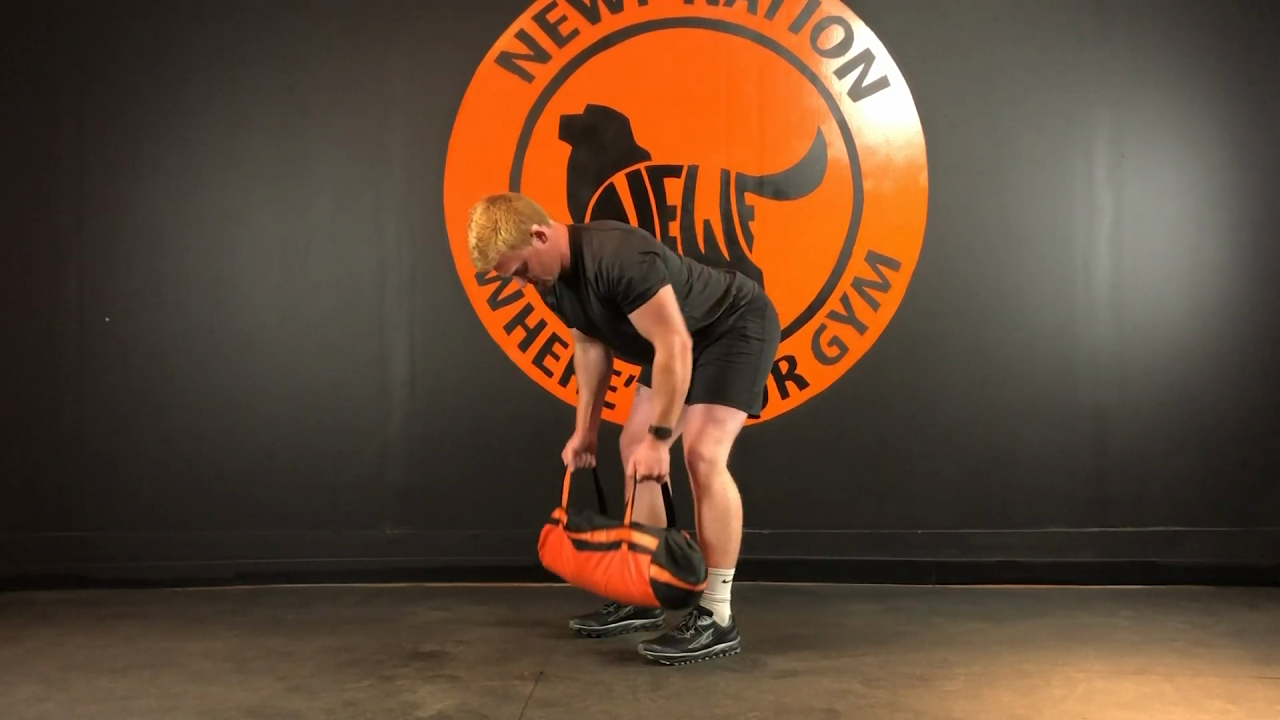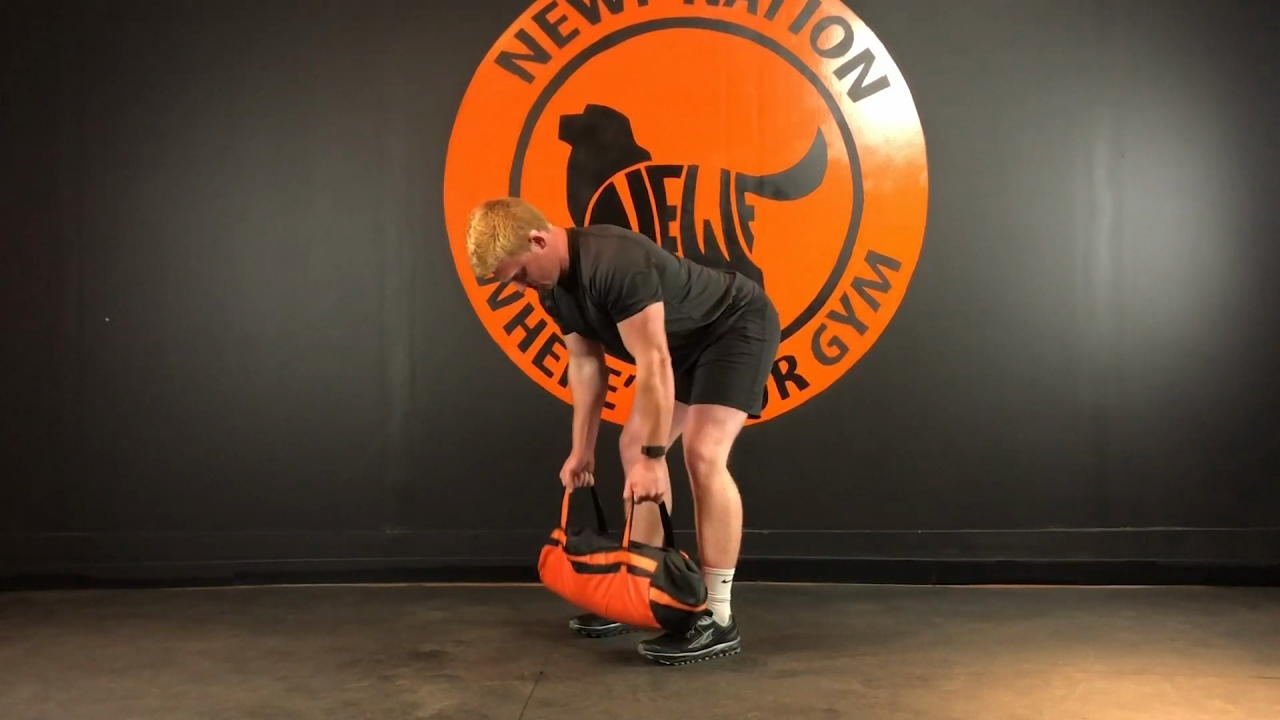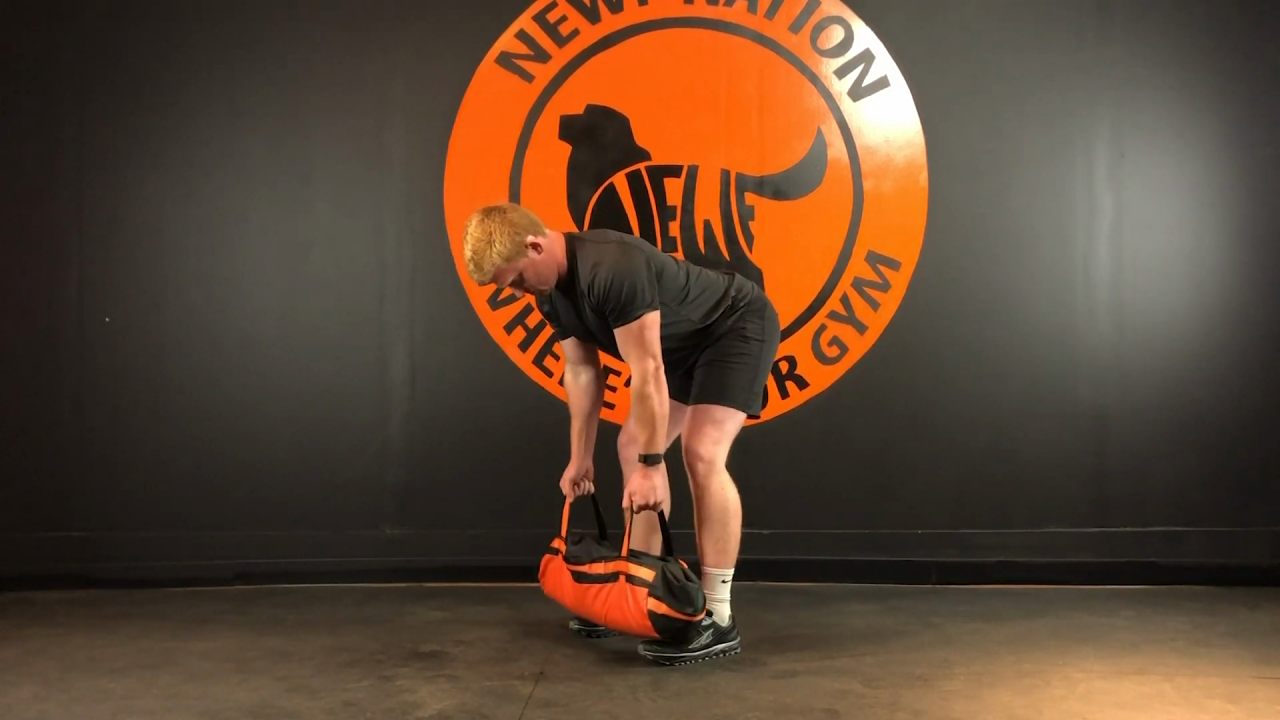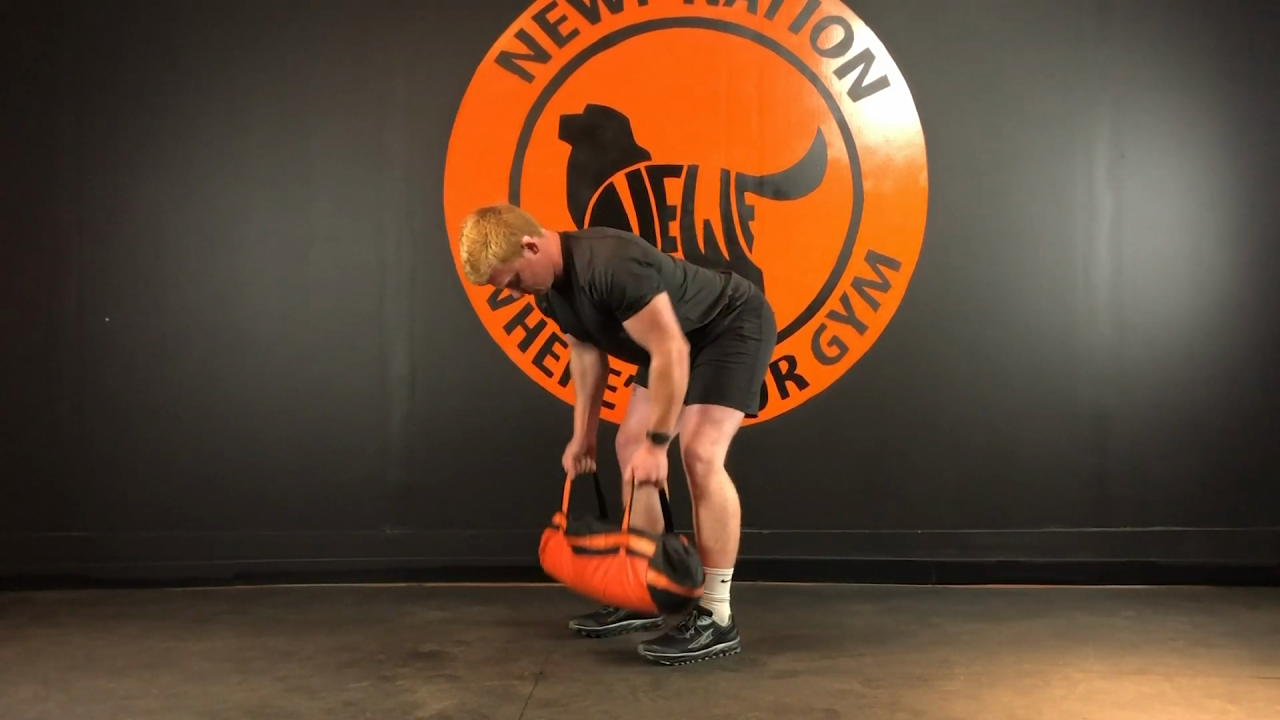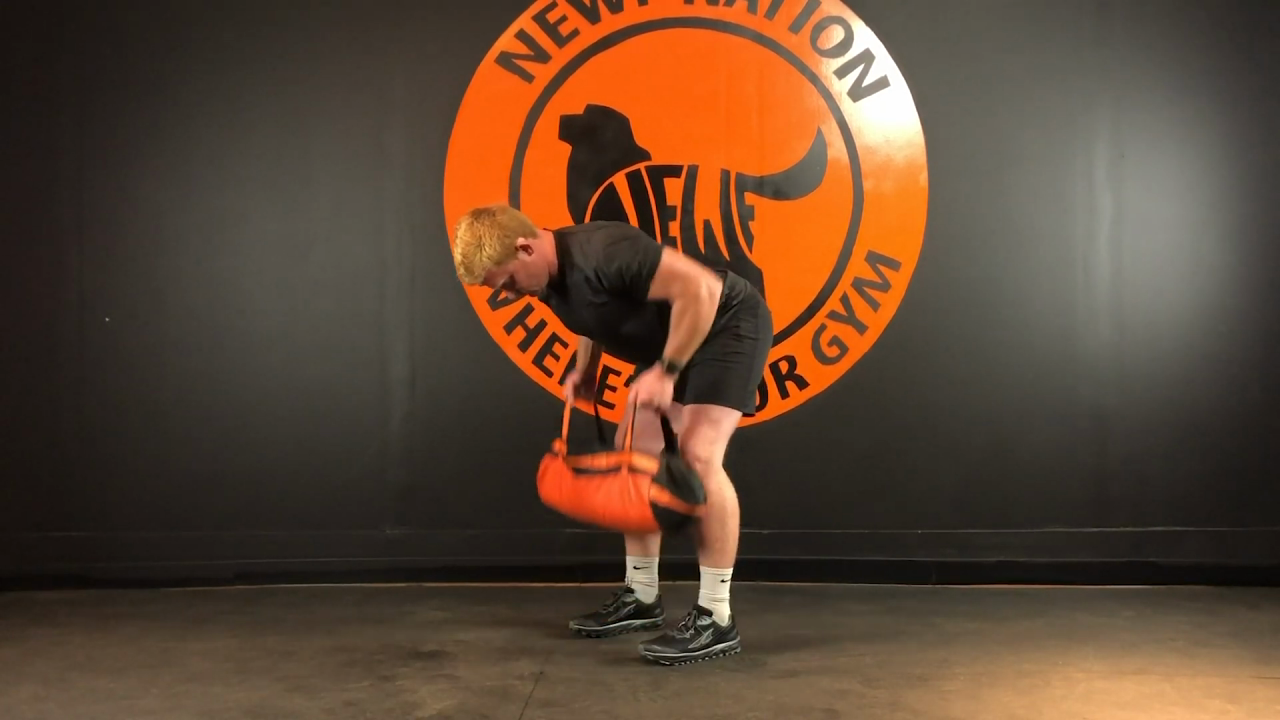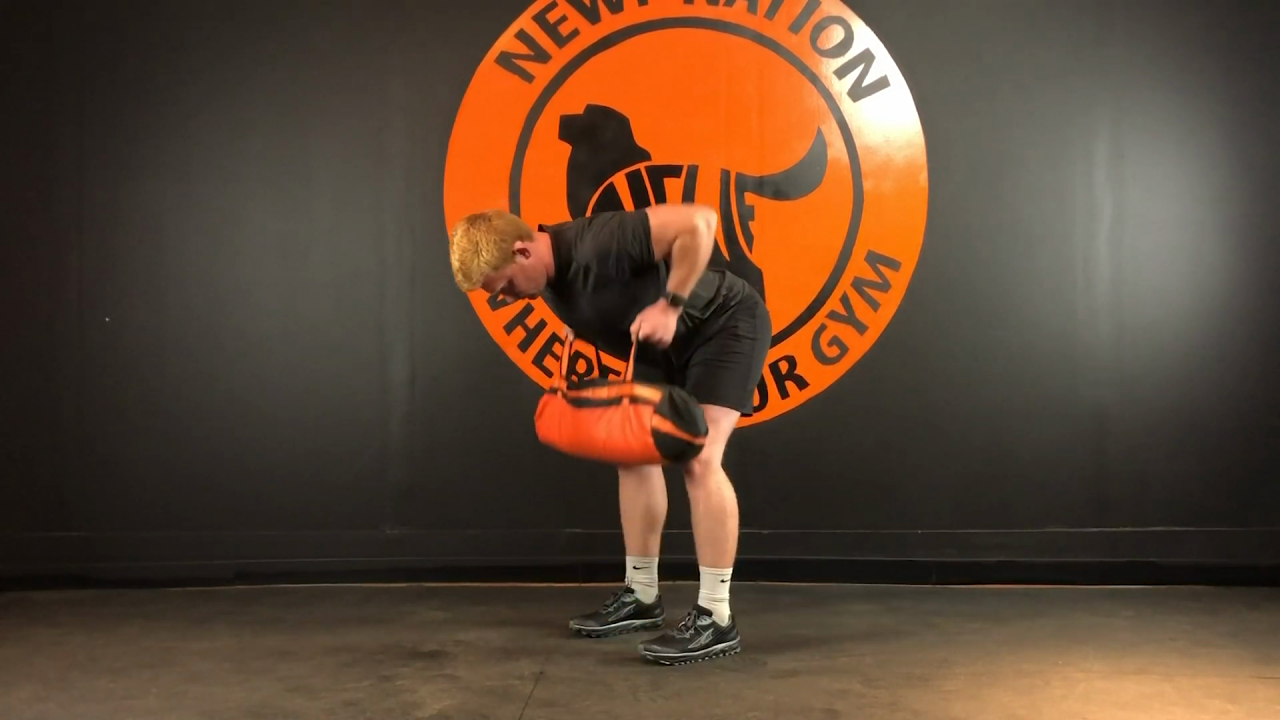
dt=0.2s
person 1, frame 1
left shoulder: (616, 257)
right shoulder: (553, 282)
left elbow: (676, 346)
right elbow: (592, 343)
left wrist: (659, 438)
right wrist: (585, 428)
left hip: (736, 325)
right hip: (677, 340)
left knee: (703, 455)
right knee: (633, 449)
left ankle: (717, 618)
person 1, frame 2
left shoulder: (613, 263)
right shoulder: (553, 285)
left elbow: (653, 365)
right elbow: (585, 362)
left wrist: (654, 458)
right wrist: (582, 449)
left hip: (737, 326)
right hip: (684, 338)
left knee: (703, 455)
right knee: (633, 446)
left ankle: (718, 618)
person 1, frame 3
left shoulder: (611, 268)
right shoulder: (551, 289)
left elbow: (647, 374)
right elbow: (581, 371)
left wrist: (650, 467)
right wrist: (580, 459)
left hip: (737, 327)
right hip: (683, 339)
left knee: (702, 456)
right knee: (632, 446)
left ankle: (717, 619)
person 1, frame 4
left shoulder: (608, 264)
right shoulder: (549, 286)
left elbow: (671, 354)
right elbow: (586, 352)
left wrist: (657, 444)
right wrist: (583, 435)
left hip: (733, 326)
right hip: (681, 338)
left knee: (701, 455)
right knee: (631, 446)
left ankle: (716, 618)
person 1, frame 5
left shoulder: (601, 254)
right shoulder: (546, 279)
left elbow: (703, 289)
left wrist: (666, 371)
right wrist: (585, 369)
left hip: (729, 324)
right hip: (672, 340)
left knee: (699, 453)
right knee: (633, 450)
left ankle: (716, 617)
right ankle: (642, 597)
person 1, frame 6
left shoulder: (596, 245)
right shoulder: (549, 269)
left elbow: (699, 222)
left wrist: (669, 305)
right wrist: (584, 329)
left hip: (726, 324)
right hip: (672, 335)
left knee: (697, 454)
left ankle: (715, 617)
right ankle: (641, 596)
